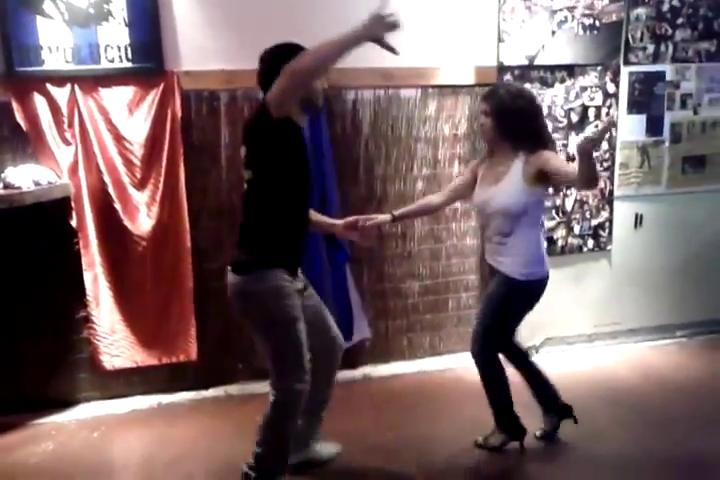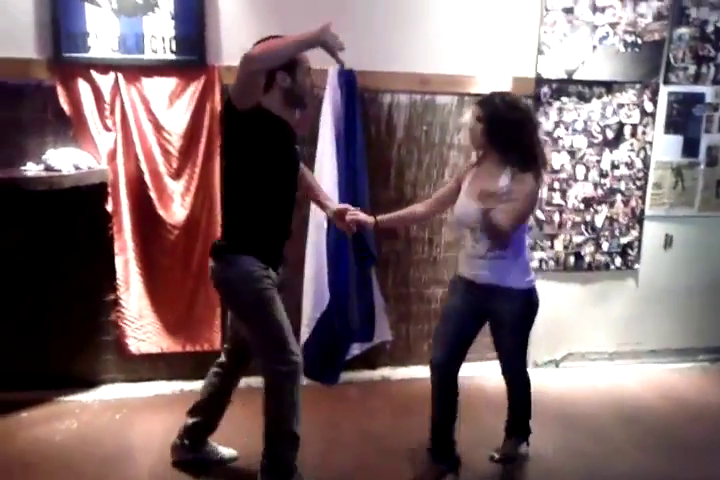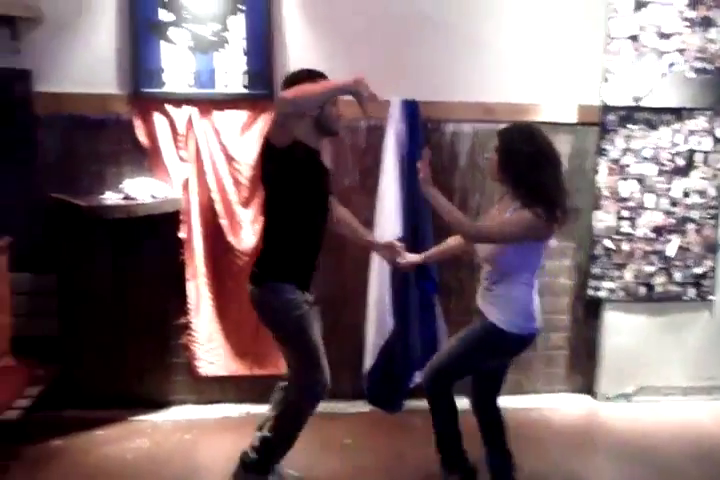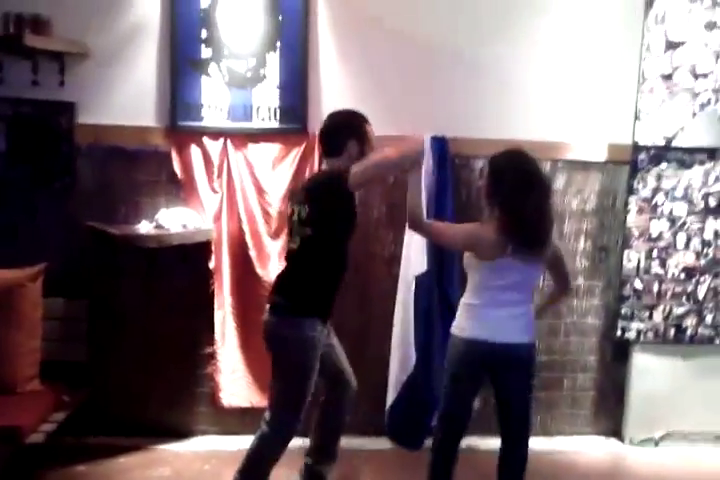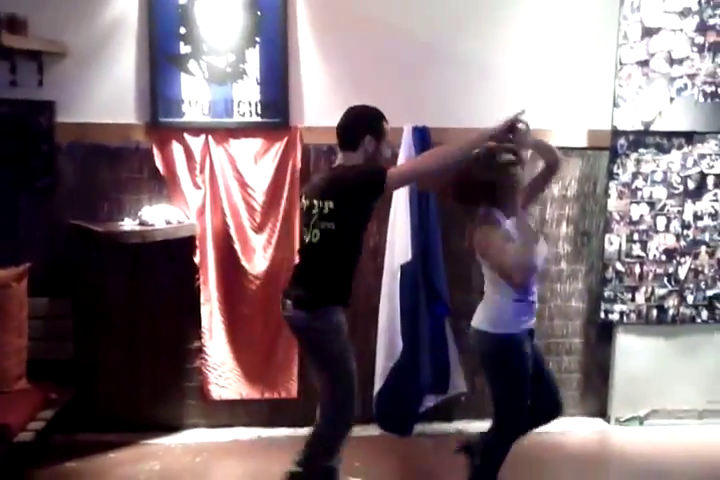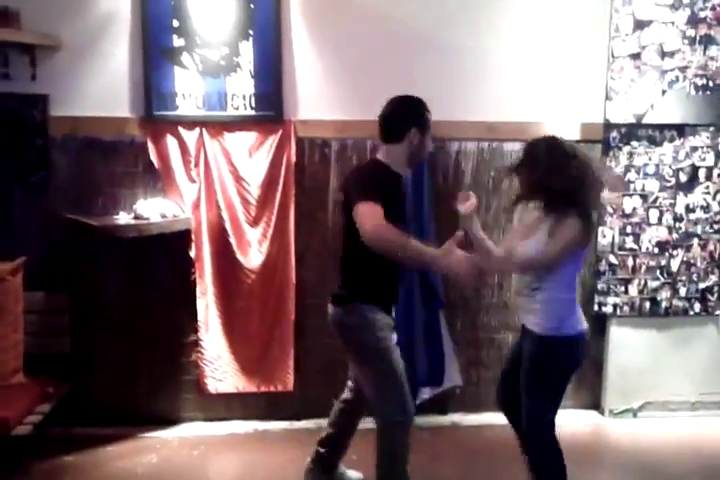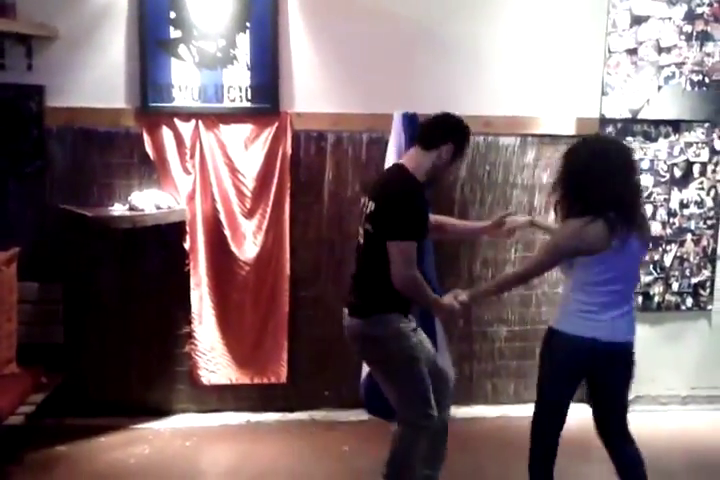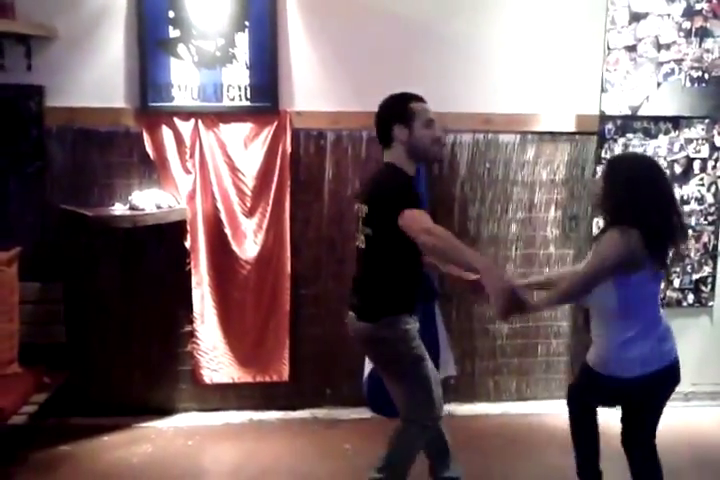
dt=0.4s
person 1, frame 1
left shoulder: (281, 134)
right shoulder: (267, 124)
right elbow: (298, 71)
left wrist: (332, 225)
right wrist: (362, 32)
left hip: (282, 274)
right hip: (263, 278)
left knee: (329, 347)
right knee: (293, 382)
person 1, frame 2
left shoulder: (283, 130)
right shoulder: (245, 119)
left elbow: (297, 171)
right elbow: (252, 61)
left wrist: (328, 205)
right wrist: (314, 37)
left hip: (258, 263)
right hip: (241, 263)
left knee: (236, 356)
right knee: (285, 364)
left ankle: (191, 440)
person 1, frame 3
left shoulder: (315, 162)
right shoulder: (282, 151)
left elbow: (331, 209)
right elbow: (285, 102)
left wrist: (375, 242)
right wrist: (346, 87)
left hip: (295, 287)
right hip: (278, 287)
left knee: (303, 378)
right knee: (313, 382)
person 1, frame 4
left shoulder: (318, 187)
right shoulder: (329, 185)
left elbow: (301, 217)
right elbow: (388, 161)
right wrist: (415, 147)
left hip: (310, 317)
right hip: (295, 322)
left knee: (342, 387)
right knee: (283, 420)
person 1, frame 5
left shoulder: (322, 182)
right shoulder: (358, 182)
right elbow: (426, 165)
right wrist: (493, 133)
left hip: (301, 302)
right hip: (320, 311)
left knee: (338, 396)
right knee: (340, 409)
person 1, frame 6
left shoulder: (389, 181)
right shoulder: (367, 180)
right elbow: (374, 233)
left wrist: (436, 253)
right wrist: (438, 258)
left hip: (371, 307)
right hip: (361, 311)
left knee: (361, 392)
right knee: (396, 412)
person 1, frame 7
left shoulder: (396, 183)
right shoulder: (404, 192)
left elbow: (430, 223)
right elbow: (403, 276)
left wrist: (483, 228)
right wrist: (439, 306)
left hip: (384, 315)
right hip: (379, 320)
left knee: (440, 387)
right knee: (421, 415)
person 1, frame 8
left shoulder: (386, 183)
right shoulder: (395, 186)
left elbow: (418, 243)
right elbow: (427, 234)
left wrist: (466, 271)
right wrist: (489, 271)
left hip: (372, 315)
right hip: (385, 321)
left knee: (424, 401)
right knee: (422, 411)
person 2, frame 1
left shoulder: (537, 161)
right shoulder: (483, 166)
left elbow: (583, 180)
right elbow: (442, 197)
left wrist: (586, 154)
right wrist: (393, 216)
left hip: (522, 275)
right hip: (500, 270)
left knee: (484, 346)
right knee: (503, 345)
left ankle: (508, 426)
right ankle: (554, 406)
person 2, frame 2
left shoulder: (524, 180)
right shoulder: (469, 173)
left elbow: (503, 236)
right elbow: (427, 208)
left wrist: (488, 213)
right wrist: (375, 221)
left hip: (512, 291)
right hip: (467, 284)
left knee: (513, 369)
right knee: (442, 365)
left ankle: (517, 432)
person 2, frame 3
left shoulder: (533, 217)
right shoulder: (507, 203)
left elbow: (473, 233)
right elbow: (467, 239)
left wrist: (430, 189)
right wrist: (421, 257)
left hip: (508, 326)
right hip: (495, 318)
left knee: (434, 379)
right knee: (483, 399)
person 2, frame 4
left shoulder: (482, 236)
right shoulder: (542, 240)
left elbow: (417, 223)
right elbow: (564, 287)
left wrist: (413, 174)
left hip: (470, 342)
right hip: (518, 347)
left knee: (449, 428)
right knee: (516, 434)
person 2, frame 5
left shoulder: (513, 210)
right shoulder: (487, 226)
left elbow: (554, 163)
right elbow: (519, 275)
left wrist: (531, 143)
left hip: (514, 331)
right hip: (501, 335)
left knee: (550, 406)
right knee: (510, 421)
left ankle: (481, 450)
person 2, frame 6
left shoulder: (573, 224)
right shoulder: (530, 212)
left elbow: (541, 261)
right elbow: (501, 256)
left wrist: (494, 262)
right wrist: (470, 219)
left hip: (556, 337)
right hip: (534, 330)
left knee: (535, 423)
right knee: (509, 400)
person 2, frame 7
left shoulder: (583, 228)
right shoulder: (634, 223)
left elbow: (525, 273)
left wrist: (471, 295)
right wrist: (535, 223)
left hip: (571, 338)
right hip: (619, 342)
left knee: (548, 420)
right knee: (613, 425)
person 2, frame 8
left shoulder: (621, 239)
right shoulder: (650, 241)
left elbow: (582, 282)
right elbow: (581, 273)
left wrist: (532, 304)
right wrist: (525, 282)
left hip: (615, 369)
right hip: (663, 365)
left knee: (578, 400)
right knee: (640, 442)
